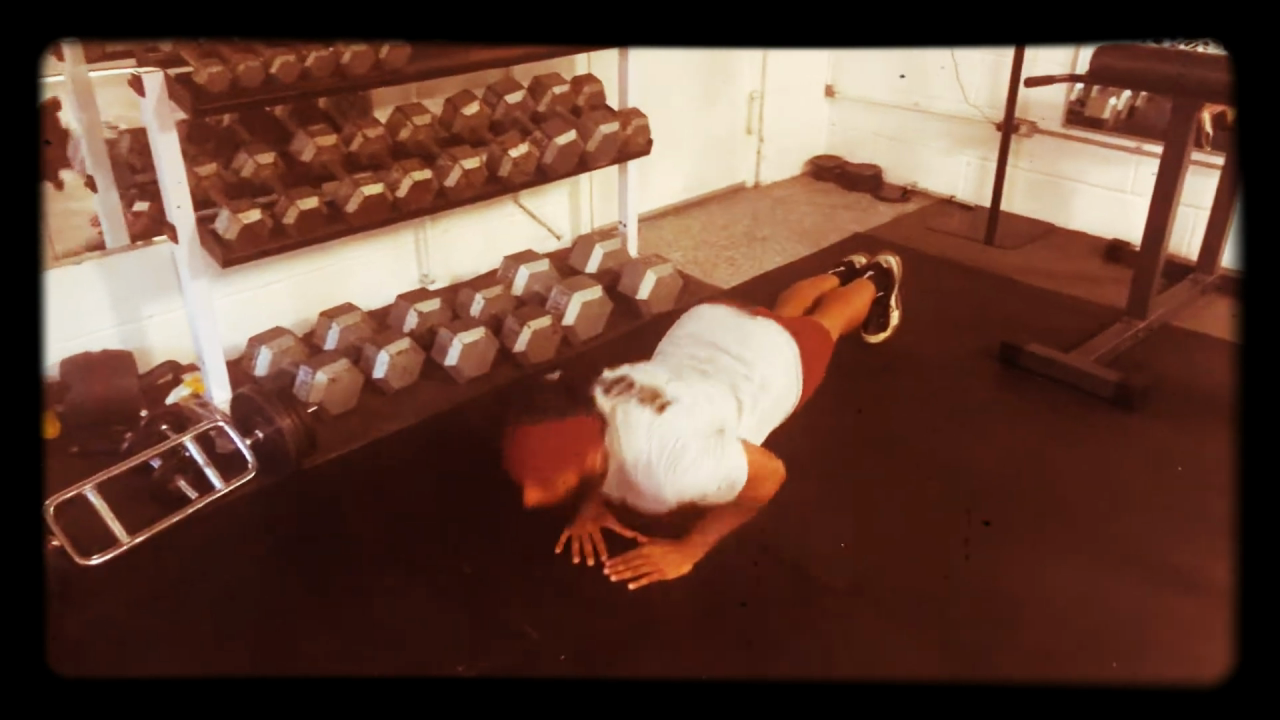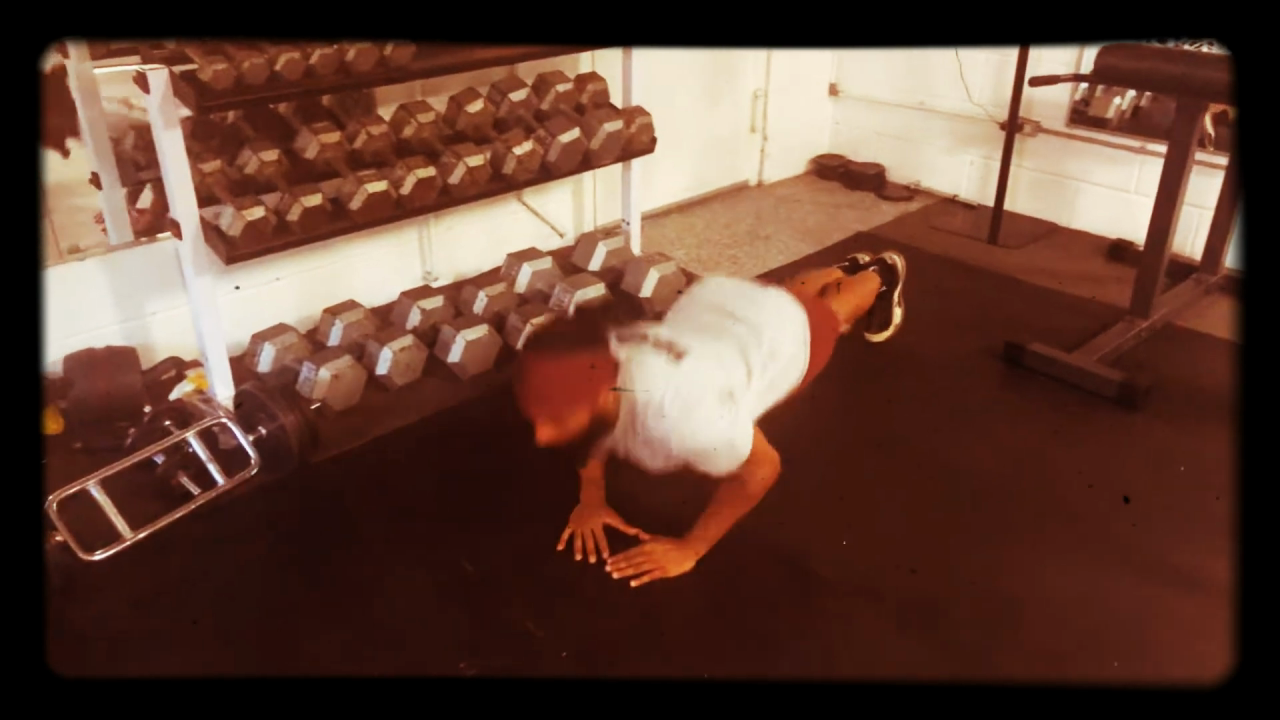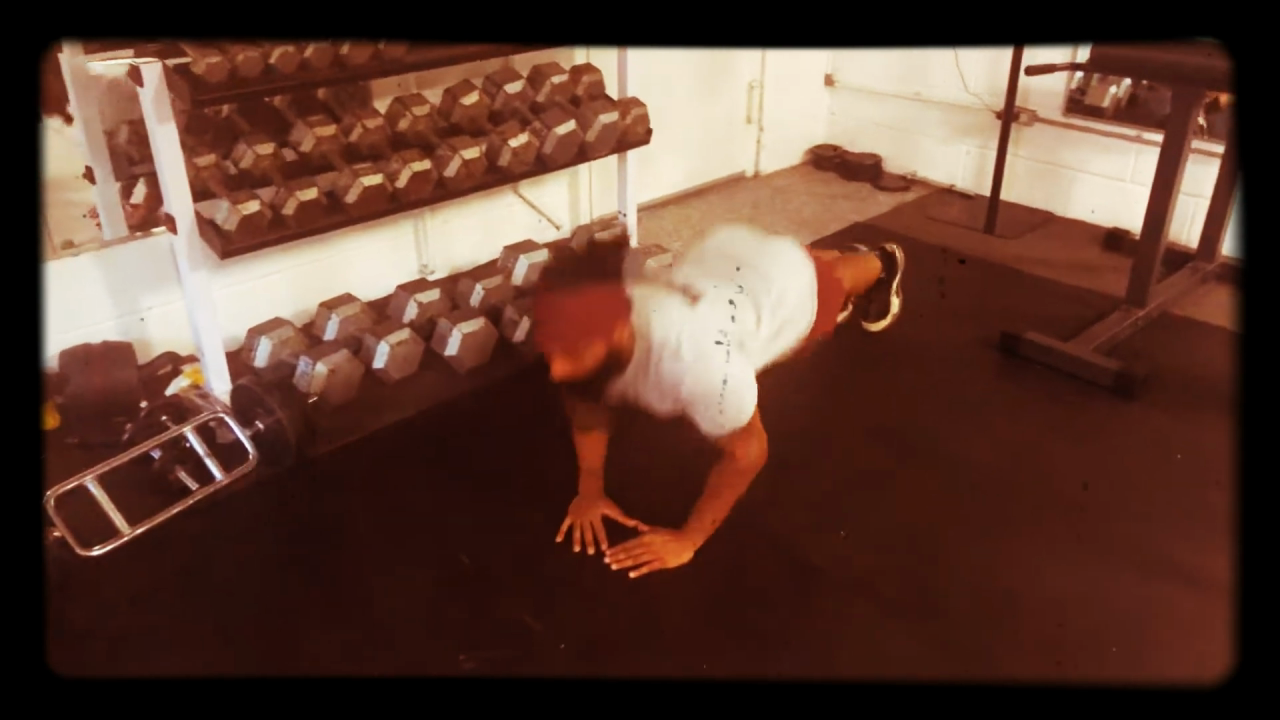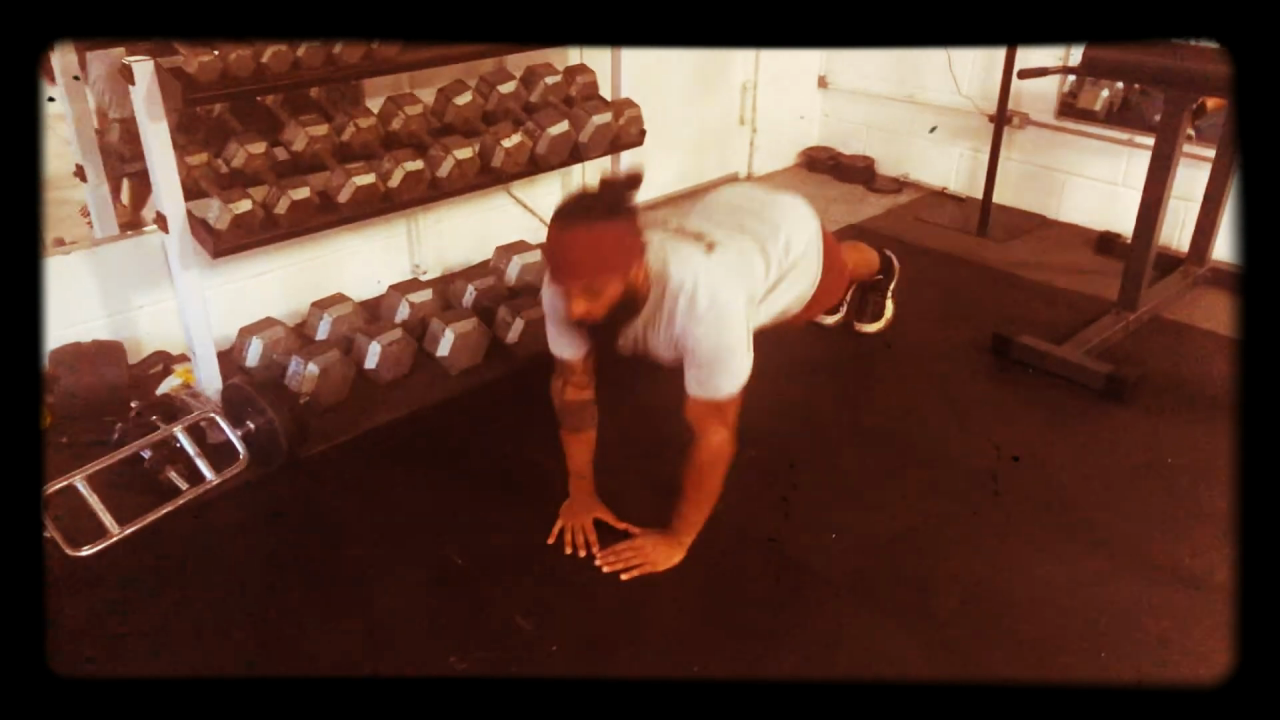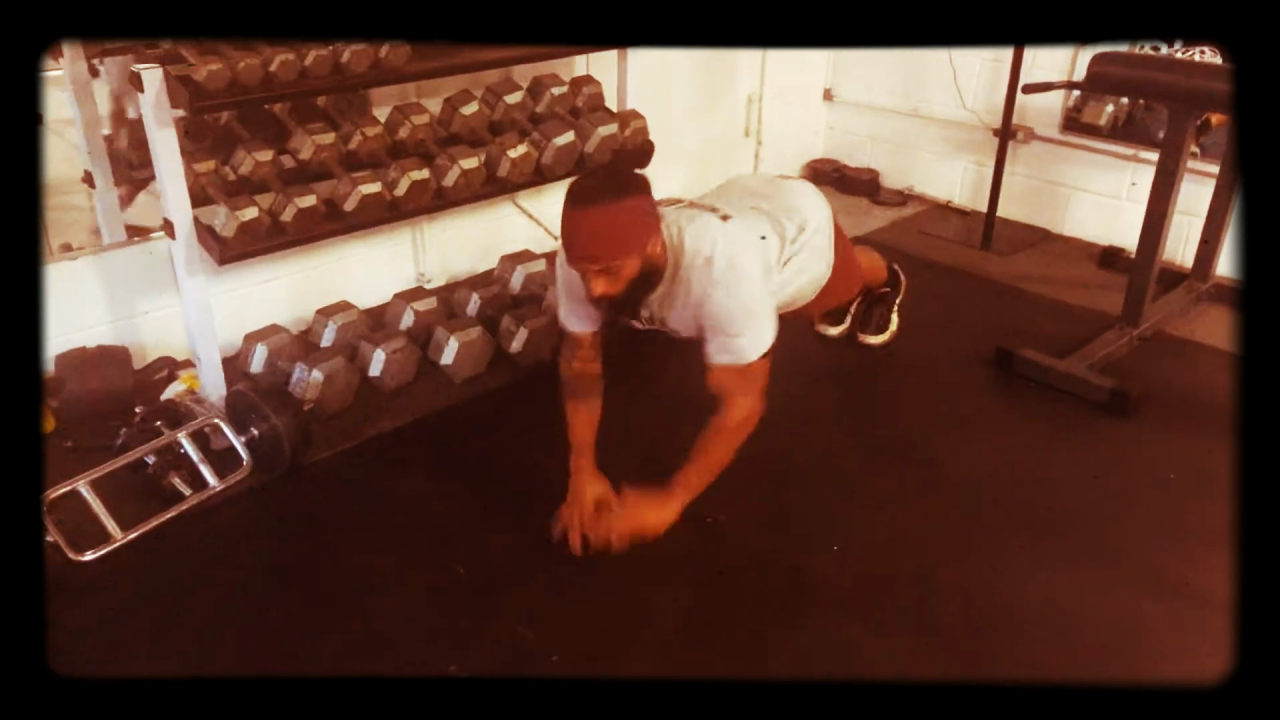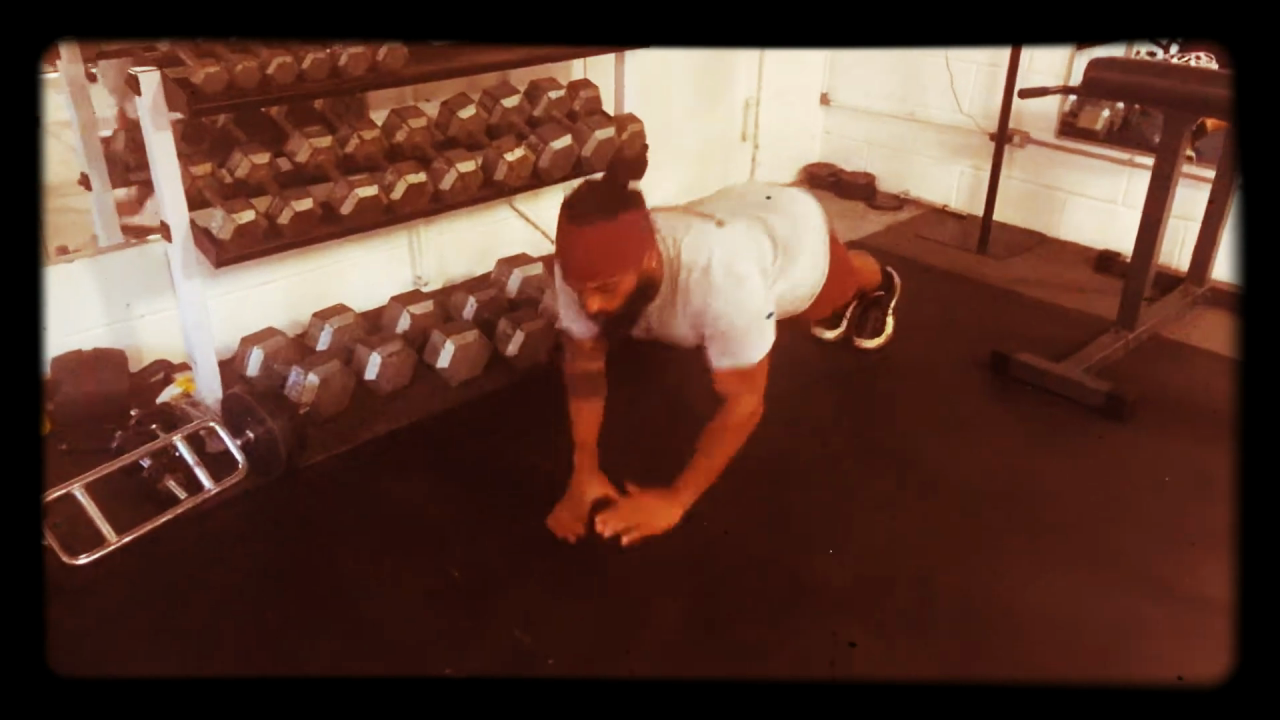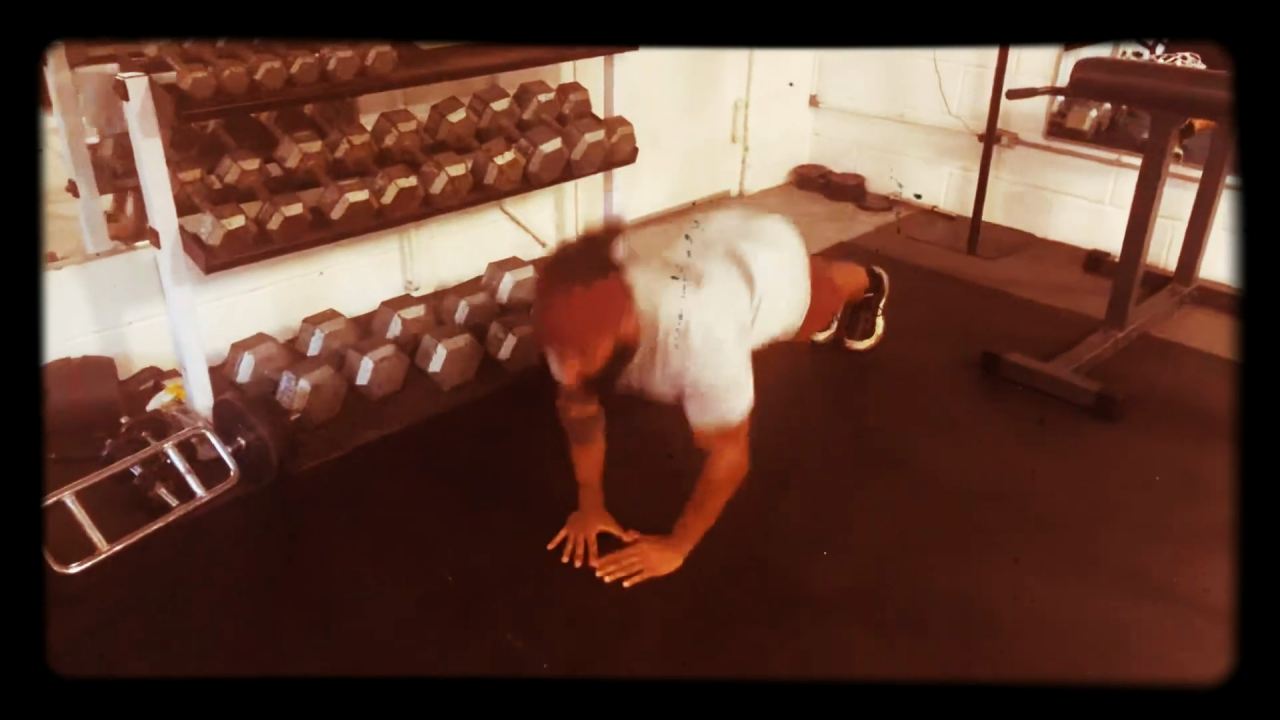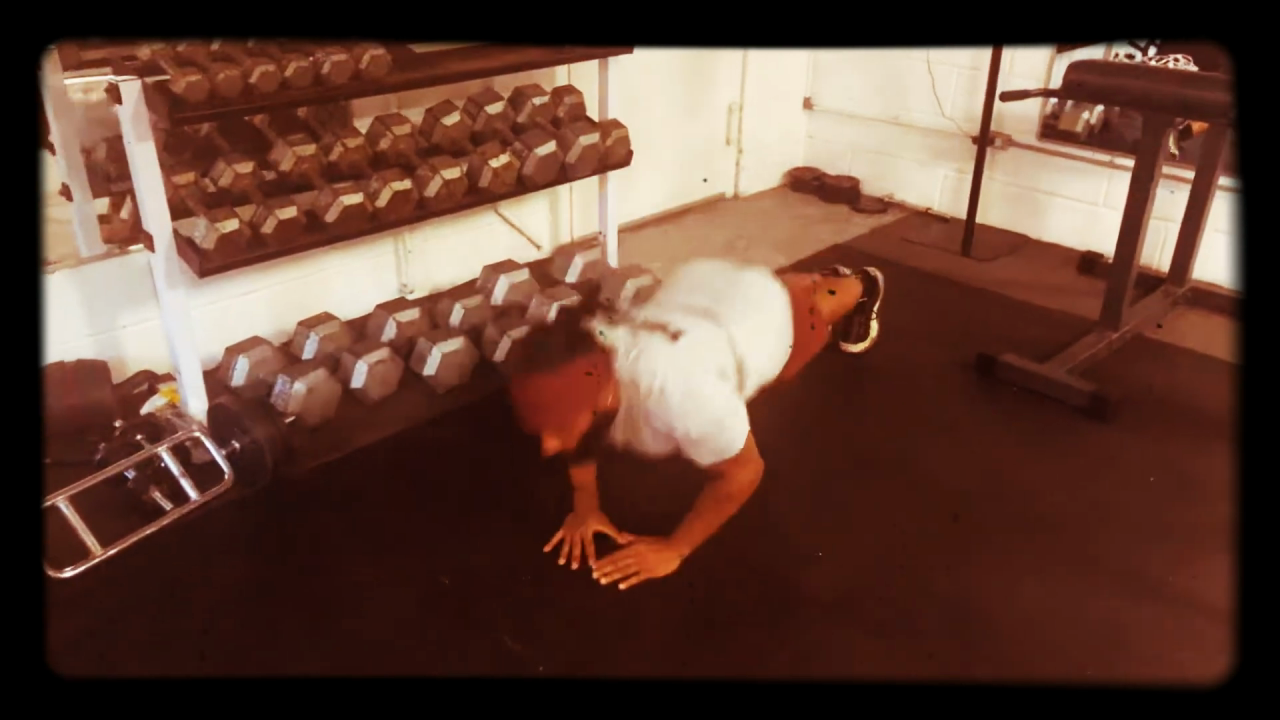
dt=0.1s
person 1, frame 1
left shoulder: (666, 471)
left elbow: (770, 476)
left wrist: (688, 550)
right wrist: (590, 504)
left hip: (776, 353)
right hip: (703, 326)
left knee: (823, 324)
right knee: (788, 308)
left ankle: (878, 276)
right ankle: (845, 271)
person 1, frame 2
left shoulder: (680, 419)
left elbow: (764, 467)
left wrist: (690, 548)
right wrist: (591, 500)
left hip: (782, 333)
right hip: (707, 301)
left knee: (829, 312)
left ankle: (882, 272)
right ankle: (849, 267)
person 1, frame 3
left shoulder: (692, 357)
right shoulder: (569, 321)
left elbow: (747, 450)
right elbow: (585, 400)
left wrist: (688, 537)
right wrist: (589, 491)
left hip: (790, 279)
right hip: (723, 251)
left knee: (837, 283)
left ankle: (883, 261)
right ankle: (850, 255)
person 1, frame 4
left shoulder: (704, 293)
right shoulder: (573, 285)
left elbow: (714, 431)
right elbow: (573, 382)
left wrist: (677, 540)
right wrist: (580, 492)
left hip: (793, 239)
left knee: (840, 264)
left ankle: (880, 266)
person 1, frame 5
left shoulder: (721, 269)
right shoulder: (587, 257)
left elbow: (742, 403)
right elbow: (580, 359)
left wrist: (671, 501)
right wrist: (582, 472)
left hip: (805, 221)
left knee: (847, 273)
left ankle: (887, 283)
right ankle: (844, 301)
person 1, frame 6
left shoulder: (721, 277)
right shoulder: (583, 263)
left elbow: (745, 401)
right elbow: (583, 357)
left wrist: (677, 499)
right wrist: (583, 470)
left hip: (798, 223)
right hip: (736, 211)
left knee: (843, 274)
left ankle: (882, 286)
right ankle: (841, 304)
person 1, frame 7
left shoulder: (697, 340)
right shoulder: (571, 319)
left elbow: (728, 454)
right elbow: (580, 399)
left wrist: (678, 545)
right wrist: (590, 503)
left hip: (780, 263)
left knee: (831, 289)
left ankle: (868, 281)
person 1, frame 8
left shoulder: (682, 397)
right shoulder: (562, 357)
left elbow: (743, 472)
right elbow: (562, 422)
left wrist: (676, 548)
right wrist: (585, 505)
left hip: (765, 307)
right hip: (695, 291)
left knee: (813, 310)
left ankle: (862, 284)
right ankle: (828, 277)
